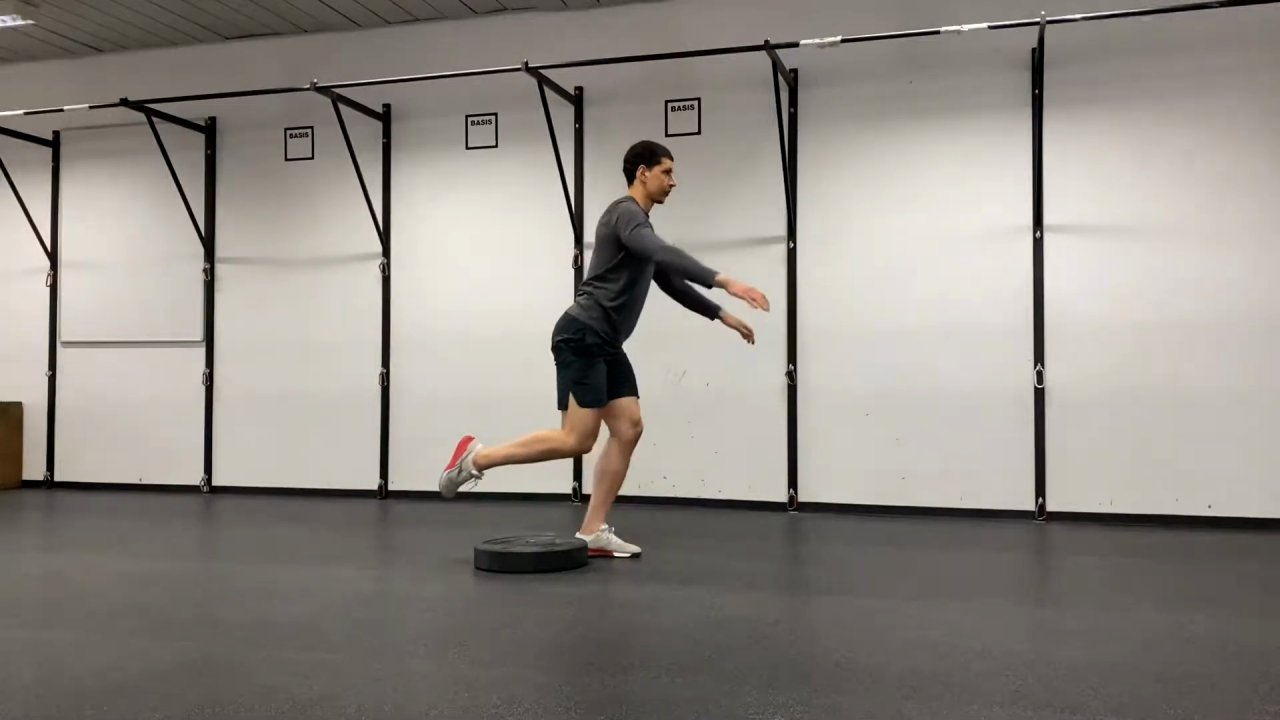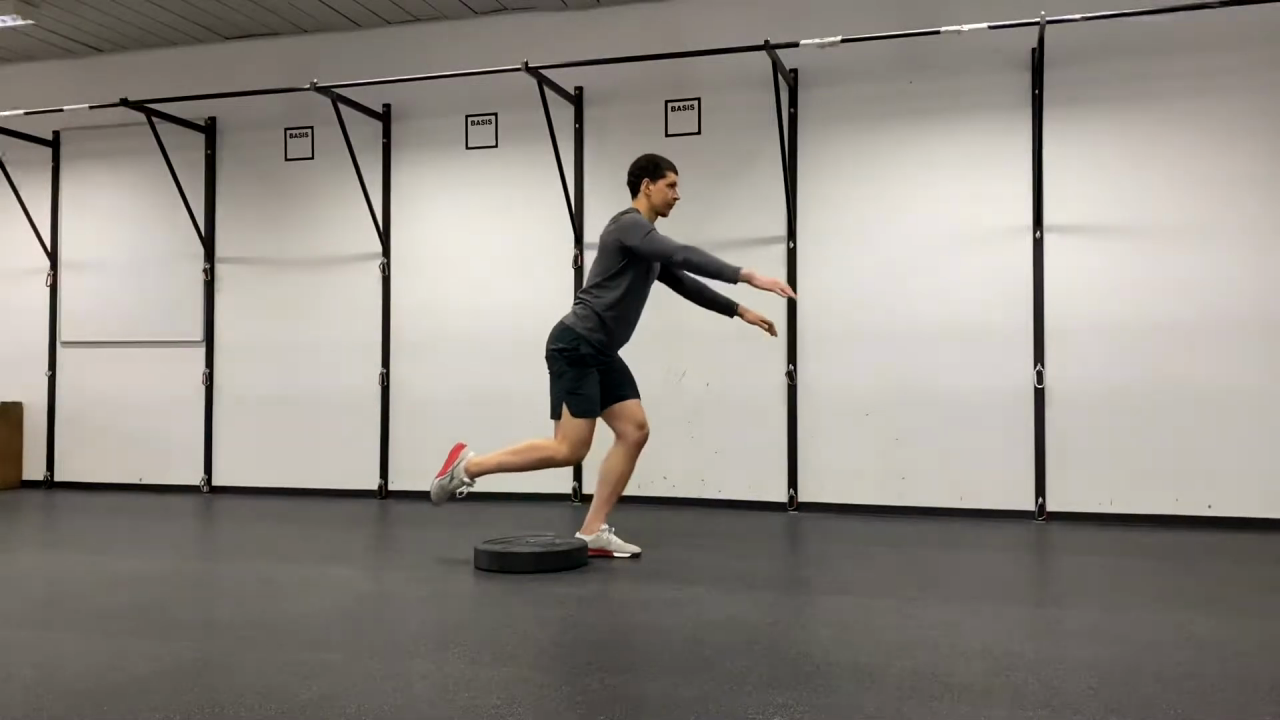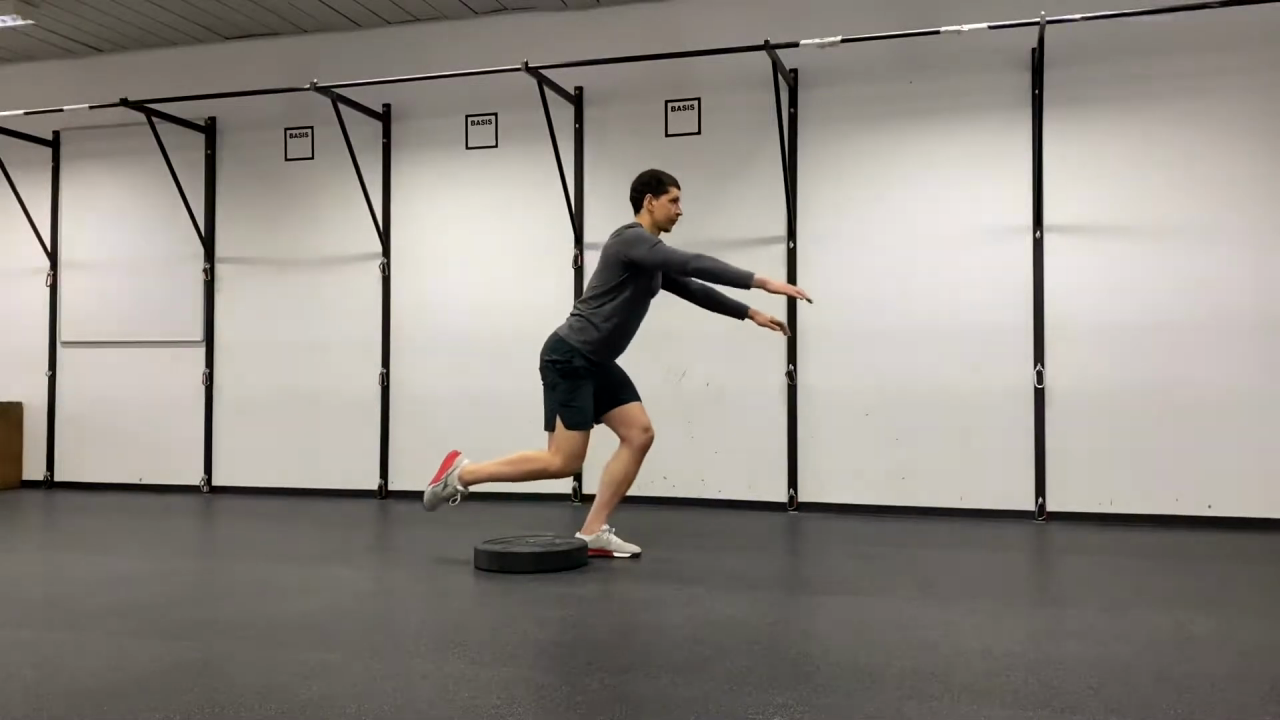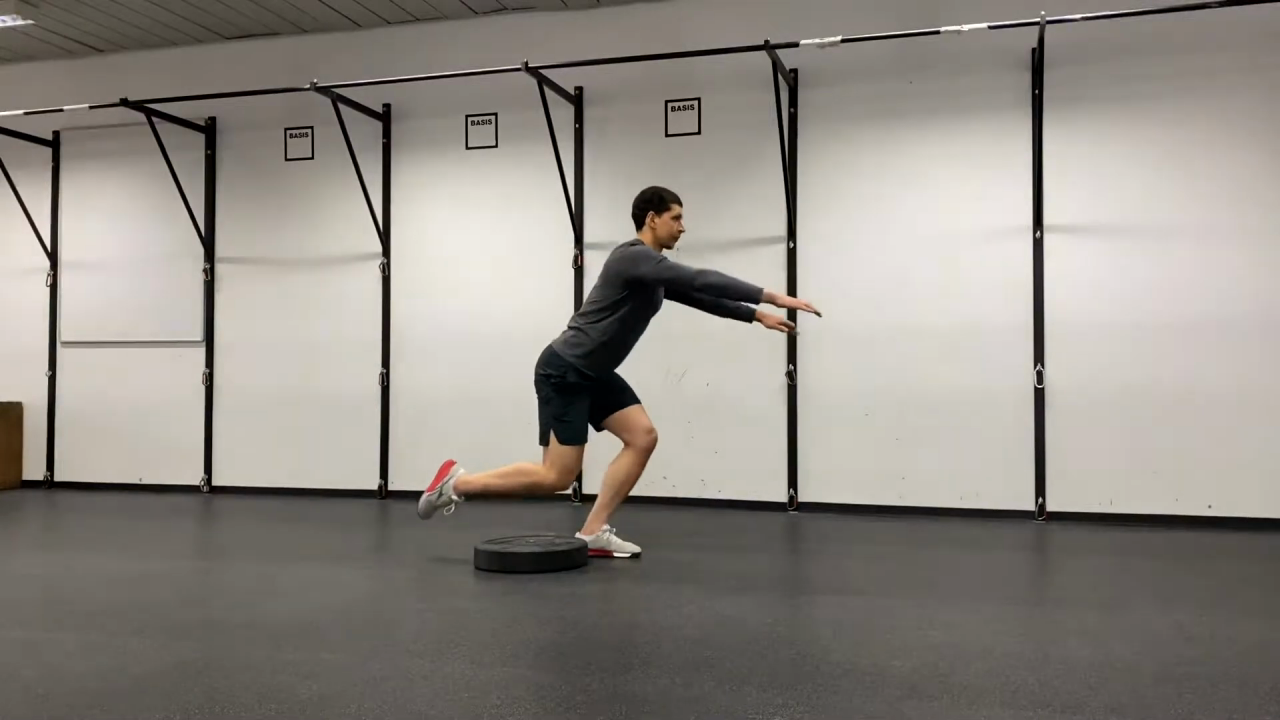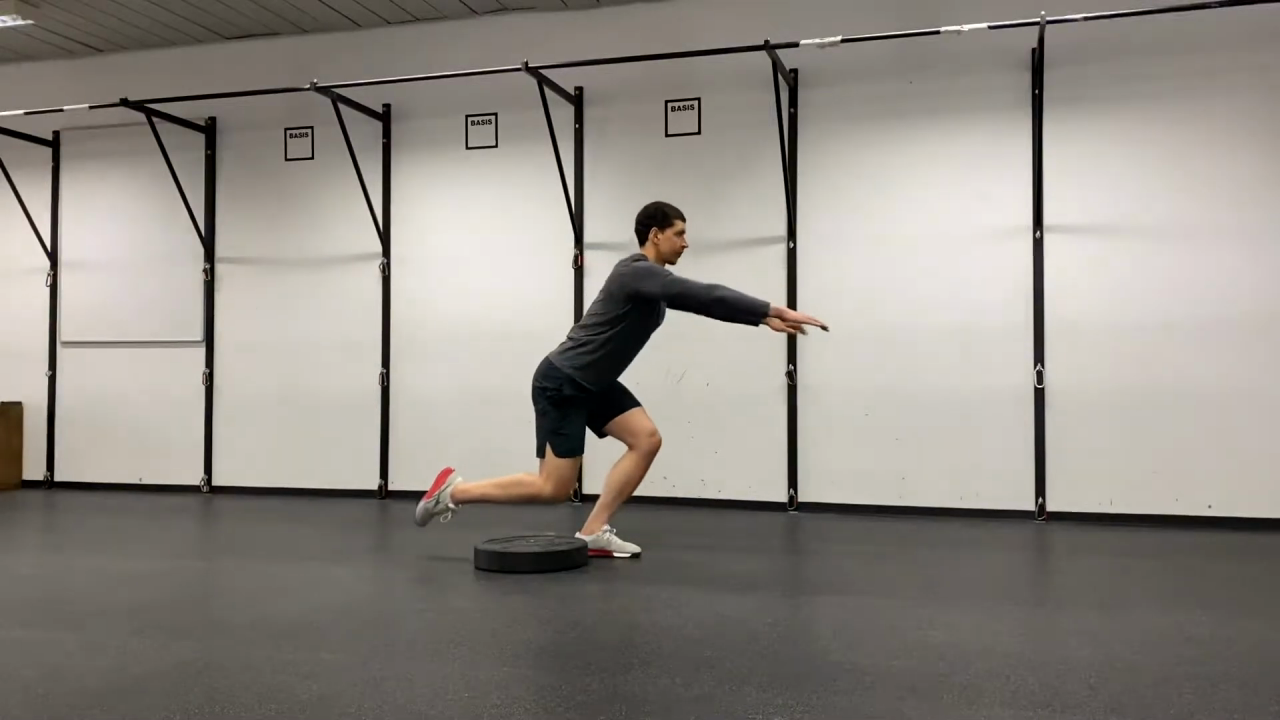
dt=0.2s
person 1, frame 1
left shoulder: (637, 223)
right shoulder: (625, 213)
left elbow: (669, 279)
right elbow: (664, 254)
left wrist: (721, 314)
right wrist: (724, 281)
left hip: (605, 342)
right hip: (582, 337)
left knee: (628, 430)
right knee: (576, 440)
left ankle: (592, 532)
right ankle: (476, 458)
person 1, frame 2
left shoulder: (643, 238)
right shoulder: (629, 225)
left elbow: (683, 282)
right elbow: (683, 256)
left wrist: (739, 311)
right wrist: (748, 276)
left hip: (600, 351)
right hip: (576, 346)
left knee: (634, 431)
right knee: (569, 450)
left ankle: (593, 531)
right ankle: (468, 466)
person 1, frame 3
left shoulder: (648, 256)
right shoulder: (631, 240)
left elbow: (691, 287)
right elbow: (692, 264)
left wrist: (749, 313)
right wrist: (760, 282)
left hip: (595, 361)
right hip: (570, 357)
left knee: (639, 434)
right knee: (563, 462)
left ankle: (593, 532)
right ankle: (462, 474)
person 1, frame 4
left shoulder: (651, 271)
right shoulder: (633, 257)
left elbow: (696, 295)
right elbow: (699, 280)
left wrist: (756, 315)
right wrist: (769, 296)
left hip: (592, 372)
right hip: (565, 371)
left knee: (643, 437)
right knee: (557, 477)
left ankle: (594, 532)
right ankle: (457, 483)
person 1, frame 5
left shoulder: (653, 281)
right shoulder: (636, 273)
left elbow: (701, 303)
right elbow: (704, 295)
left wrist: (764, 319)
right wrist: (776, 309)
left hip: (591, 382)
right hip: (561, 383)
left knee: (647, 439)
right knee: (553, 488)
left ankle: (594, 532)
right ankle: (453, 491)
